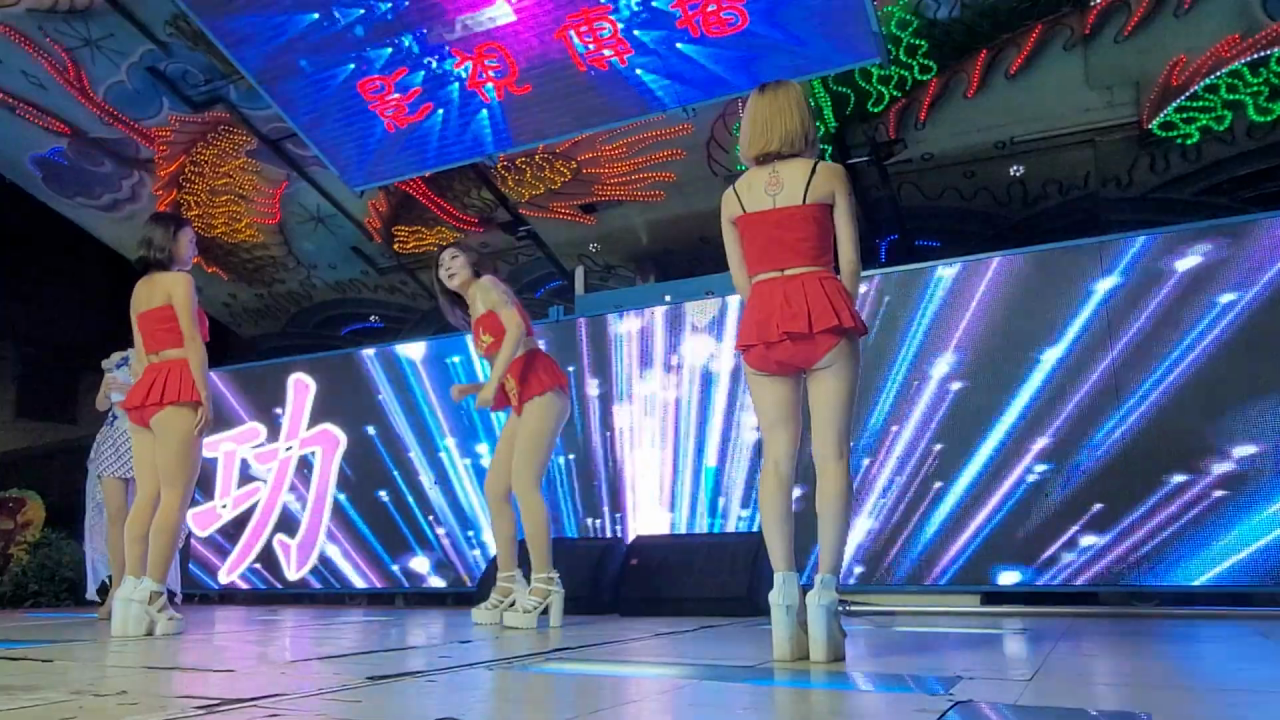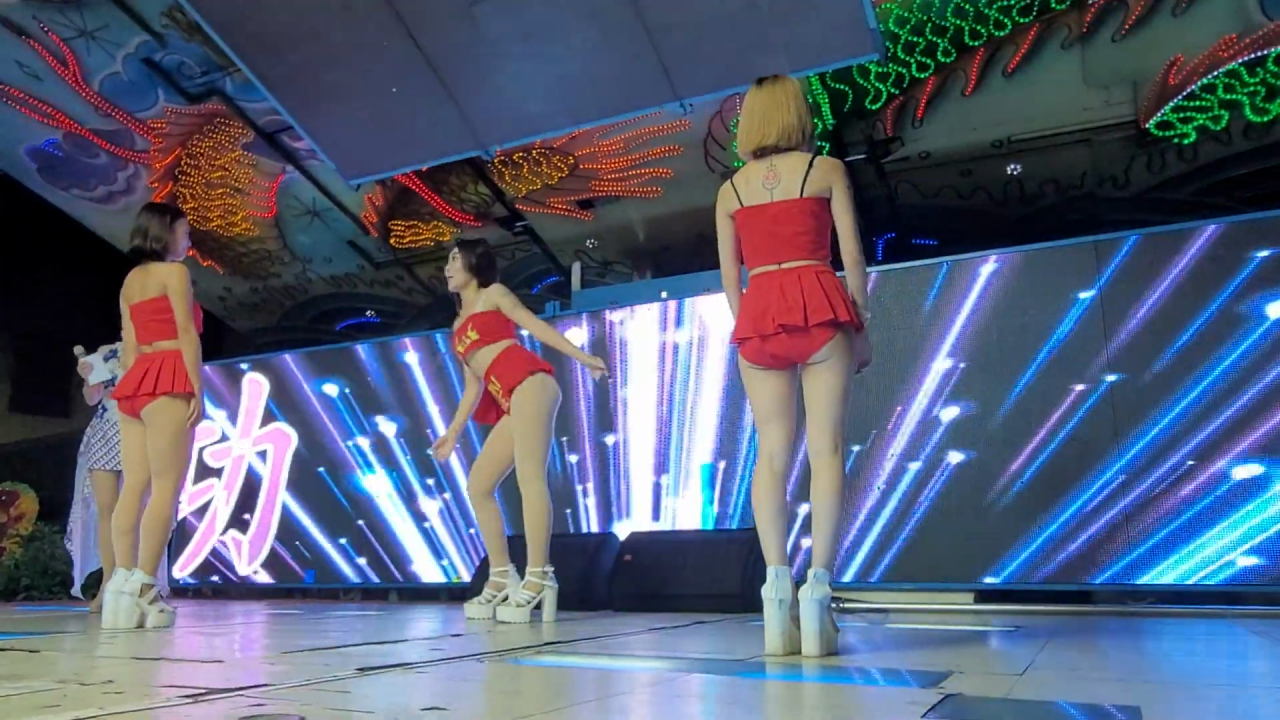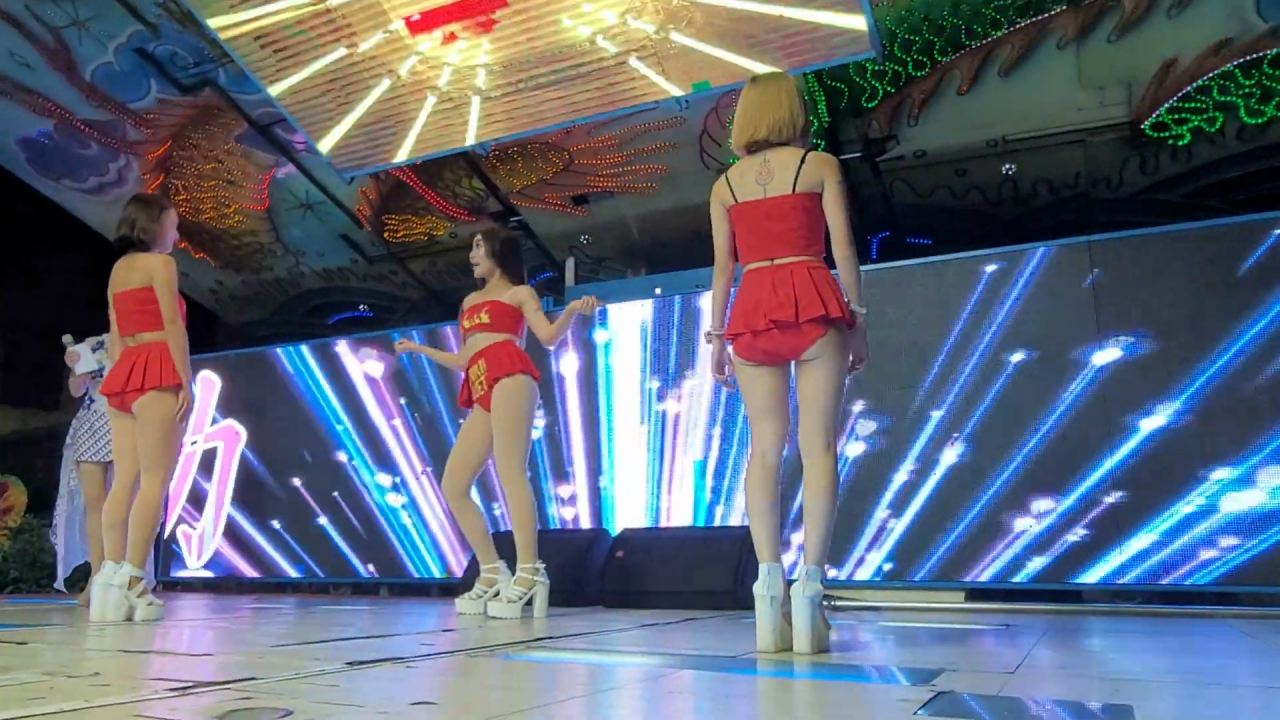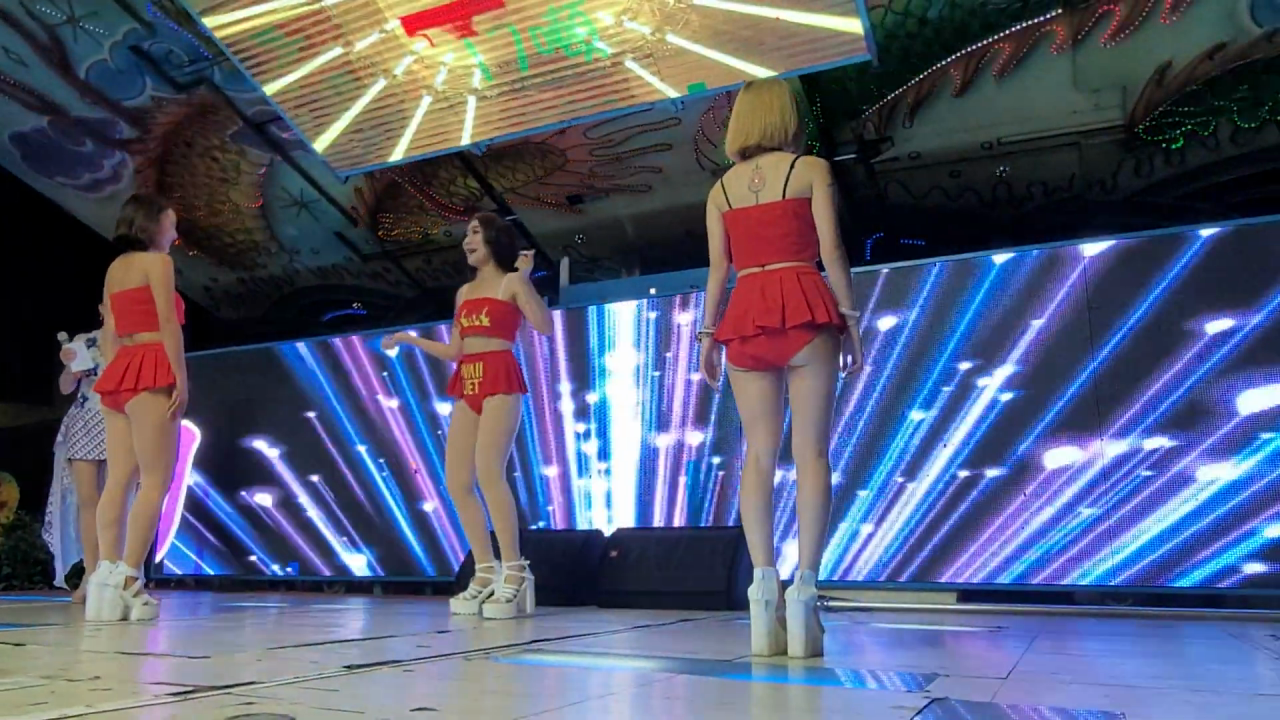
dt=0.5s
person 1, frame 1
left shoulder: (733, 194)
right shoulder: (829, 174)
left elbow: (742, 278)
right elbow: (850, 261)
left hip: (763, 323)
right hip: (823, 313)
left knee: (778, 459)
right knee: (830, 454)
left ankle: (785, 594)
right ankle: (825, 591)
person 1, frame 2
left shoulder: (730, 189)
right shoulder: (827, 169)
left elbow: (729, 272)
right elbow: (852, 254)
right wrist: (859, 321)
left hip: (758, 316)
right hip: (818, 308)
left knee: (771, 453)
right knee: (825, 448)
left ankle: (778, 588)
right ankle: (817, 586)
person 1, frame 3
left shoulder: (726, 182)
right shoulder: (820, 165)
left elbow: (722, 264)
right elbow: (843, 247)
left wrist: (717, 335)
right wrist: (856, 319)
left hip: (753, 311)
right hip: (811, 303)
left knee: (765, 450)
right knee: (817, 447)
left ankle: (769, 586)
right ankle: (810, 584)
person 1, frame 4
left shoulder: (721, 187)
right shoulder: (812, 169)
left elbow: (718, 267)
right elbow: (831, 251)
left wrist: (706, 334)
right wrist: (850, 320)
left hip: (746, 317)
right hip: (803, 311)
left knee: (758, 455)
right knee: (810, 453)
left ankle: (764, 590)
right ankle: (804, 589)
person 2, frame 1
left shoulder: (139, 288)
right shoulder: (179, 280)
left elbow: (140, 352)
right elbow: (192, 340)
left wrist: (144, 394)
right wrist: (204, 395)
left hip: (145, 393)
right hip: (175, 390)
left knee: (147, 496)
right knee: (175, 496)
left ankle: (132, 592)
right ankle: (150, 596)
person 2, frame 2
left shoulder: (130, 279)
right shoulder: (174, 271)
left elbow: (129, 342)
right elbow: (186, 333)
left wrist: (134, 385)
right wrist: (197, 389)
left hip: (135, 384)
right hip: (167, 382)
left knee: (134, 487)
right knee: (166, 487)
left ankle: (123, 585)
right ankle: (142, 588)
person 2, frame 3
left shoulder: (118, 268)
right shoulder: (159, 262)
left elbow: (115, 333)
right elbow: (172, 324)
left wrist: (121, 375)
right wrist: (186, 380)
left hip: (123, 375)
right hip: (156, 372)
left knee: (125, 480)
right knee: (154, 480)
left ankle: (111, 577)
right ankle: (130, 582)
person 2, frame 4
left shoulder: (115, 268)
right shoulder: (158, 261)
left elbow: (110, 331)
right elbow: (168, 324)
left wrist: (117, 373)
right wrist: (181, 378)
left hip: (118, 376)
right hip: (150, 373)
left knee: (119, 480)
right knee: (156, 480)
left ankle: (108, 577)
right ankle: (126, 581)
person 3, frame 1
left shoulder: (488, 285)
right shoulder: (474, 325)
left elbow: (516, 329)
left wrist: (493, 382)
right wrist: (474, 390)
left hip: (540, 388)
right hip: (522, 401)
left knee: (524, 485)
right knee: (495, 488)
left ankle: (544, 584)
right ankle: (509, 583)
person 3, frame 2
left shoulder: (493, 294)
right shoulder: (459, 326)
left elbow: (535, 325)
right elbow: (473, 386)
left wrist: (580, 355)
right wrist: (453, 431)
left hip: (530, 383)
right hip: (509, 404)
left knee: (529, 477)
right knee: (478, 486)
left ankle: (539, 578)
right ankle: (502, 578)
person 3, frame 3
left shoulder: (519, 292)
right shoulder: (470, 300)
left elbow: (548, 335)
left wrist: (571, 312)
right wrist: (419, 348)
left hip: (510, 376)
right hip: (480, 393)
left knee: (510, 473)
right knee: (453, 487)
left ankle: (529, 573)
right ankle: (493, 573)
person 3, frame 4
left shoulder: (511, 282)
right shoulder: (464, 292)
left elbow: (543, 325)
left wrist: (527, 280)
right wrist: (410, 339)
left hip: (501, 382)
right hip: (465, 385)
left knee: (488, 473)
right knee: (456, 481)
left ankle: (515, 572)
right ankle: (487, 572)
person 4, frame 1
right shoulder: (115, 359)
right elbow: (100, 405)
right wrist: (106, 390)
right hip: (113, 442)
right knee: (114, 515)
right ankle: (116, 589)
person 4, frame 2
right shoulder: (104, 352)
right elbow: (91, 399)
right wrist: (88, 378)
right hip: (103, 434)
right knee: (105, 508)
right ankle: (107, 582)
person 4, frame 3
right shoulder: (91, 344)
right elbow: (76, 390)
right wrist: (75, 368)
right hip: (91, 427)
right knee: (92, 501)
right ankle: (96, 575)
person 4, frame 4
right shoulder: (82, 342)
right elbow: (66, 387)
right wrist: (69, 366)
right hip: (83, 426)
right knee: (86, 500)
right ankle: (89, 574)
